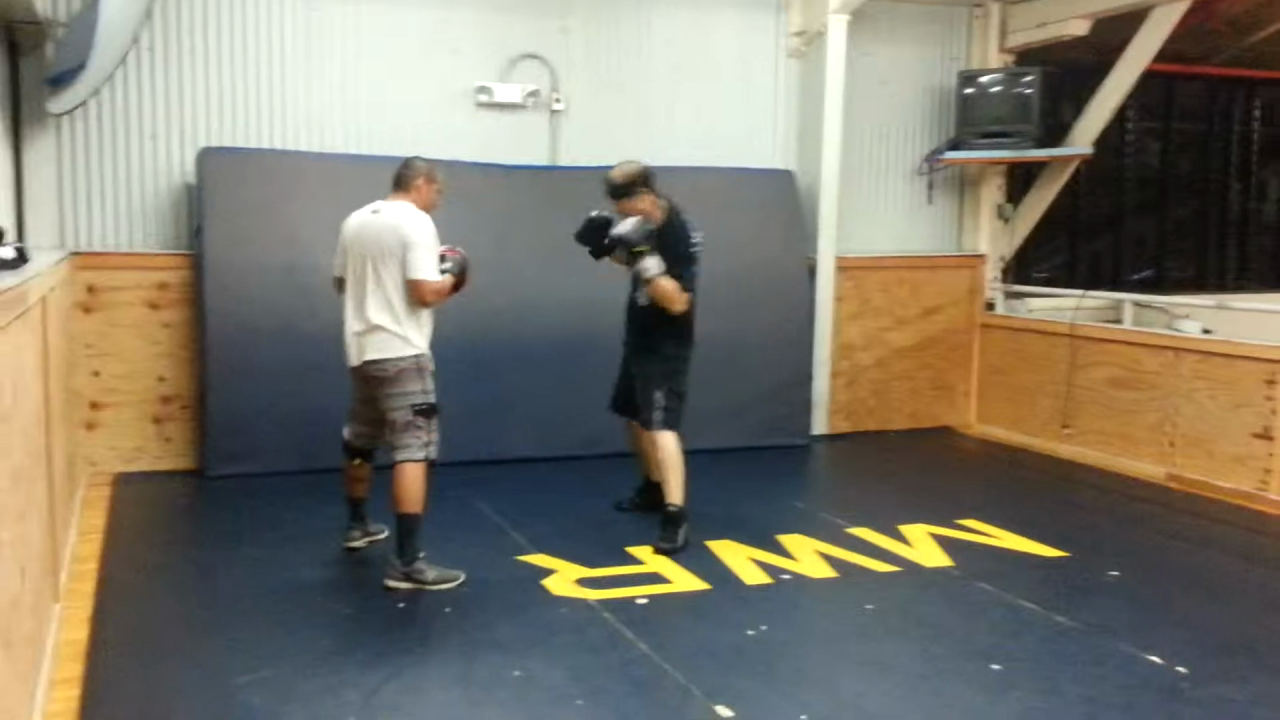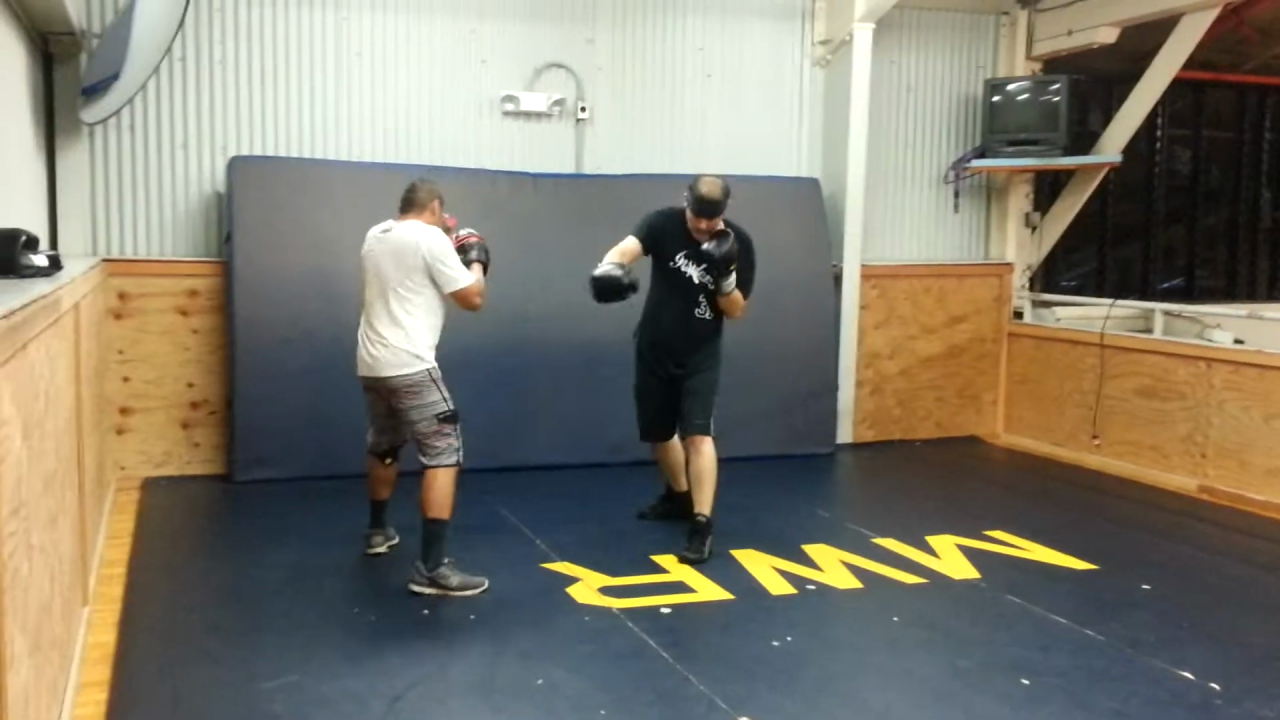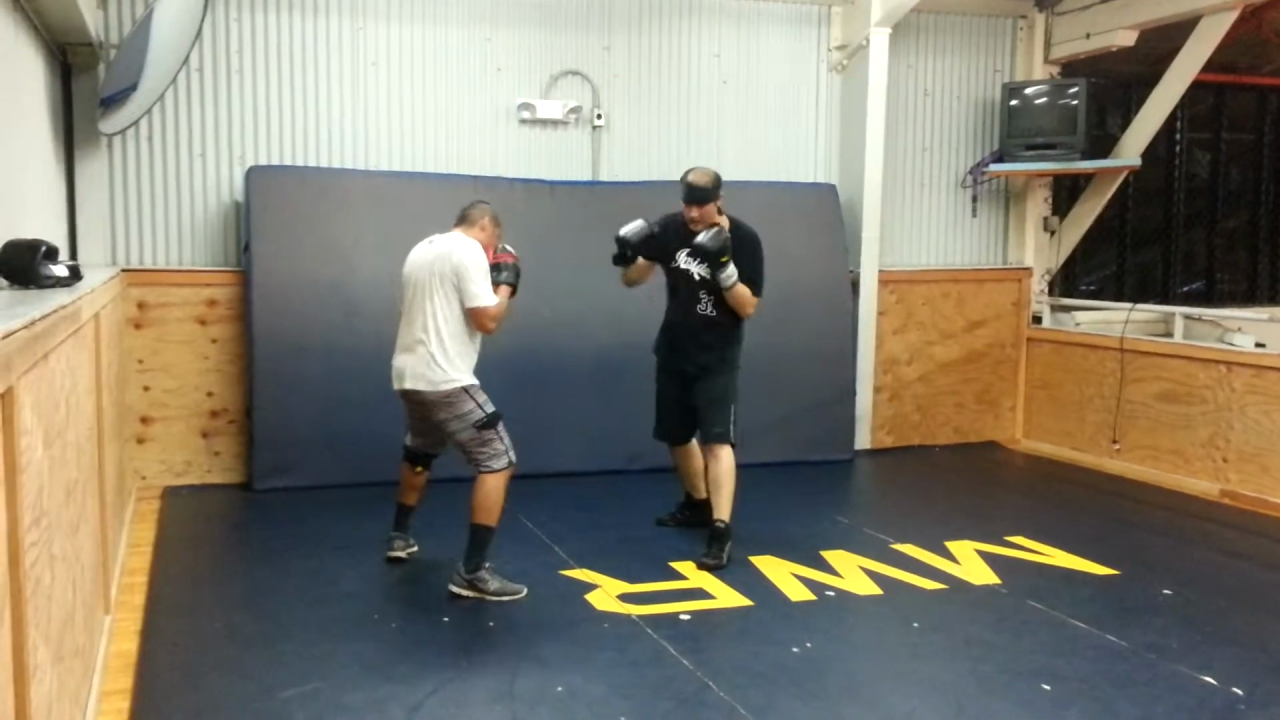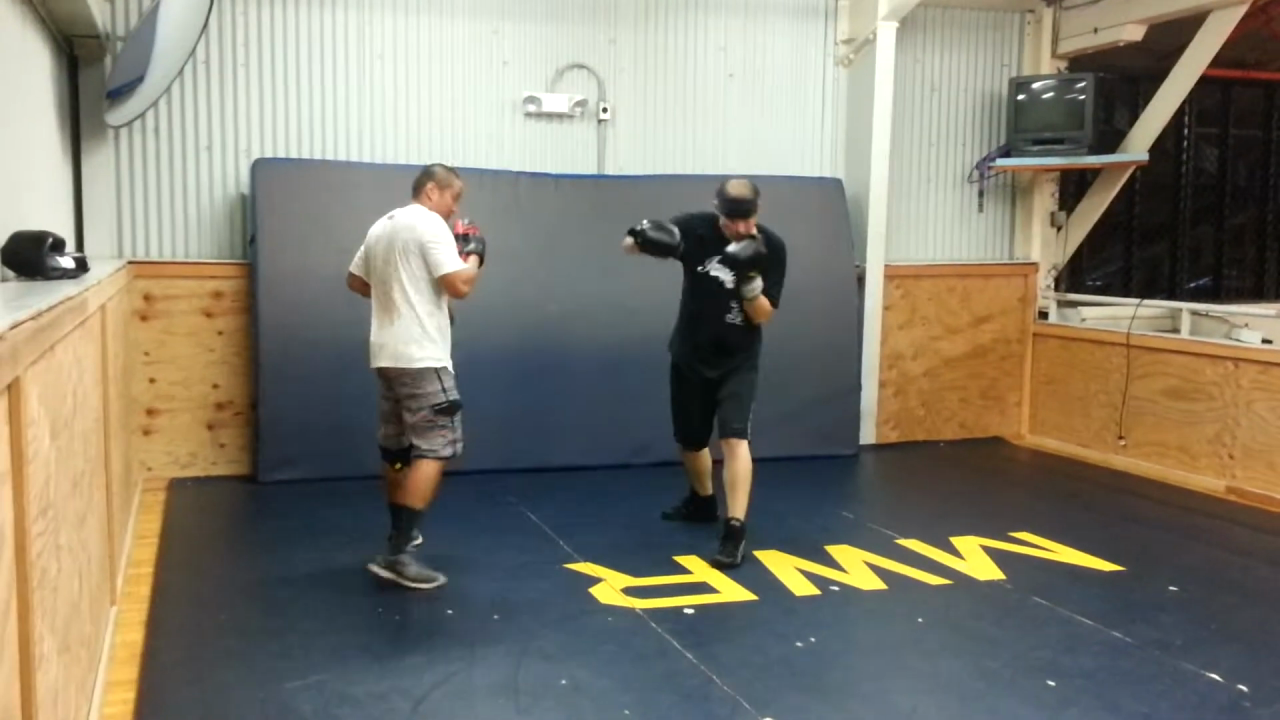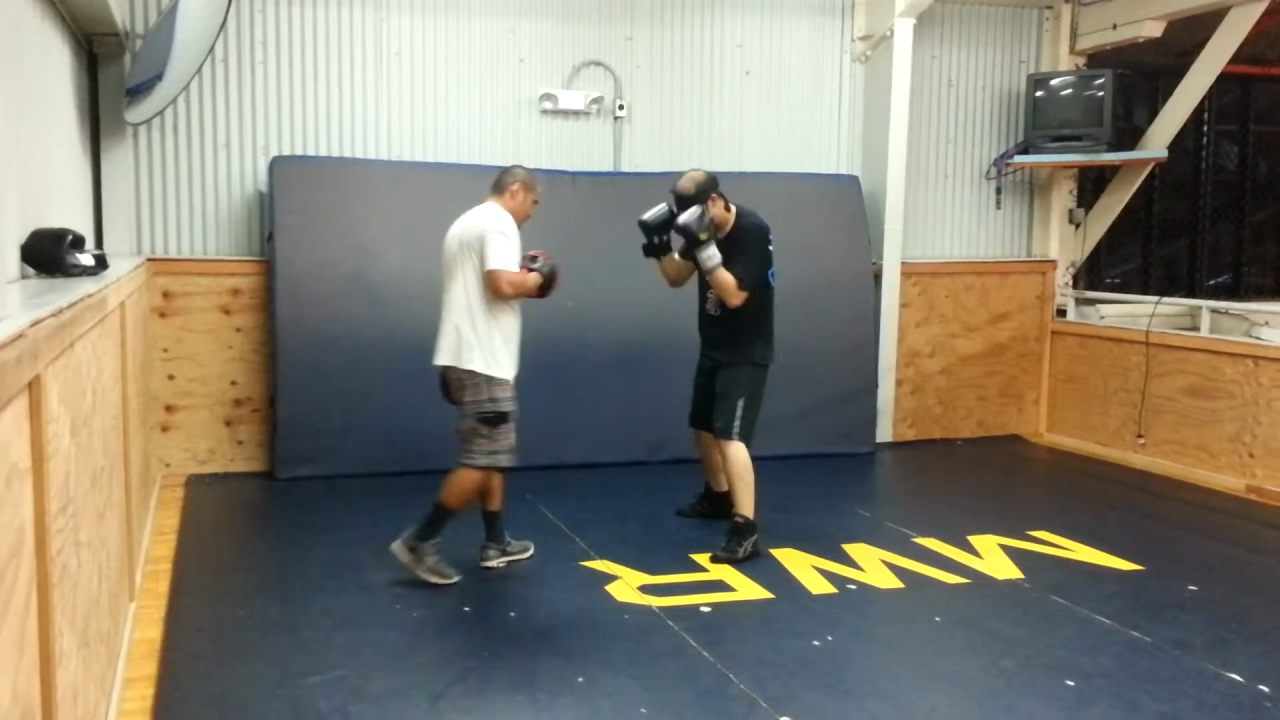
dt=1s
person 1, frame 1
left shoulder: (356, 220)
right shoulder: (415, 222)
left elbow: (342, 282)
right elbow: (425, 294)
right wrist: (451, 274)
left hip: (362, 351)
right hip: (400, 355)
left knee: (360, 442)
right knee: (413, 451)
left ankle: (357, 525)
right ankle: (406, 562)
person 1, frame 2
left shoulder: (375, 237)
right shoulder: (430, 239)
right elbow: (472, 298)
right wrist: (476, 260)
left hip: (372, 366)
right hip: (410, 367)
left knee: (383, 448)
right knee: (443, 457)
left ankle: (377, 530)
right ankle: (431, 568)
person 1, frame 3
left shoulder: (421, 250)
right shoulder: (468, 251)
right elbow: (487, 321)
right wrist: (505, 285)
left hip: (409, 375)
right hip: (446, 381)
left knee: (419, 454)
right knee: (498, 463)
left ankle: (399, 537)
right ankle: (472, 572)
person 1, frame 4
left shoulder: (380, 228)
right shoulder: (429, 224)
left elbow: (355, 282)
right elbow: (460, 286)
right wrist: (474, 253)
left hip: (386, 354)
right hip: (421, 358)
left knee: (396, 447)
right knee: (435, 451)
left ankle: (401, 534)
right ankle: (395, 554)
person 1, frame 5
left shoulder: (463, 223)
right shoulder: (498, 223)
right elbow: (504, 284)
left wrist: (523, 278)
right wrist: (538, 277)
left hip: (465, 355)
right hip: (482, 360)
left knee: (494, 451)
right knee: (483, 458)
left ankle: (496, 542)
right ankle: (419, 541)
person 2, frame 1
left shoulder: (676, 232)
right shoulder: (641, 216)
left elbow: (677, 303)
right elbow: (619, 257)
left wrist: (643, 256)
right wrist: (603, 241)
left hip: (665, 346)
right hip: (640, 338)
left knee: (659, 425)
right knee: (634, 416)
left ankle: (675, 516)
right ankle: (654, 487)
person 2, frame 2
left shoulder: (740, 243)
right shoulder: (664, 222)
left elbow: (737, 311)
right elbow: (629, 247)
left wrist: (725, 273)
right wrist: (610, 267)
left hip: (700, 357)
right hip: (655, 350)
left knee: (698, 435)
right knee: (657, 432)
left ankle: (702, 525)
right ankle: (678, 496)
person 2, frame 3
left shoulder: (744, 239)
right shoulder: (671, 227)
left elbow: (748, 307)
right elbow: (632, 279)
left wrist: (722, 264)
right wrist: (628, 254)
left hip: (716, 360)
right hip: (673, 353)
left knee: (717, 441)
right knee: (676, 437)
left ankle: (721, 532)
right ankle: (697, 504)
person 2, frame 4
left shoulder: (772, 248)
right shoulder: (695, 227)
left elbow: (763, 316)
right elbow: (632, 246)
left wrist: (750, 275)
right wrist: (640, 237)
left hip: (737, 361)
right hip: (690, 356)
left knee: (734, 438)
right knee: (689, 441)
left ankle: (735, 530)
right ankle: (702, 501)
person 2, frame 5
left shoulder: (752, 229)
right shoulder: (706, 228)
left elbow: (735, 296)
right elbow: (677, 278)
left wrist: (704, 247)
right wrist: (659, 244)
left hip: (745, 353)
right hip: (715, 348)
left knee: (730, 437)
right knee: (704, 428)
left ankle: (745, 530)
right ankle: (718, 496)
